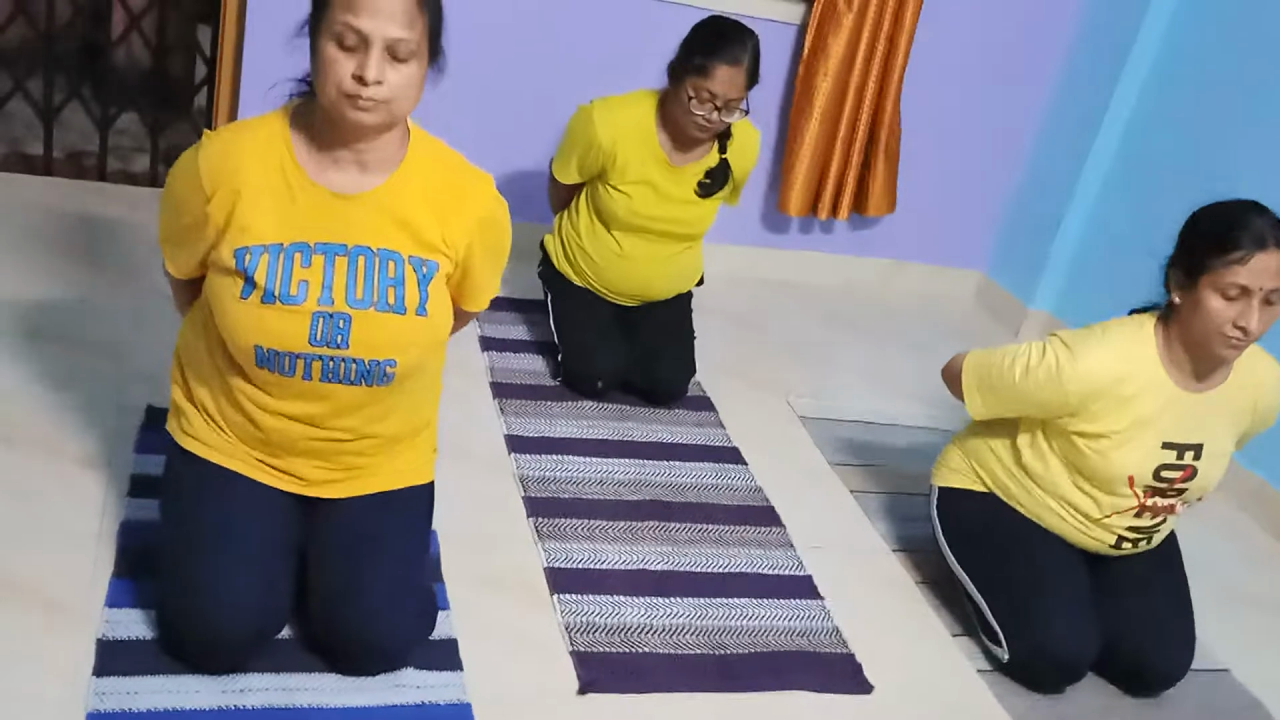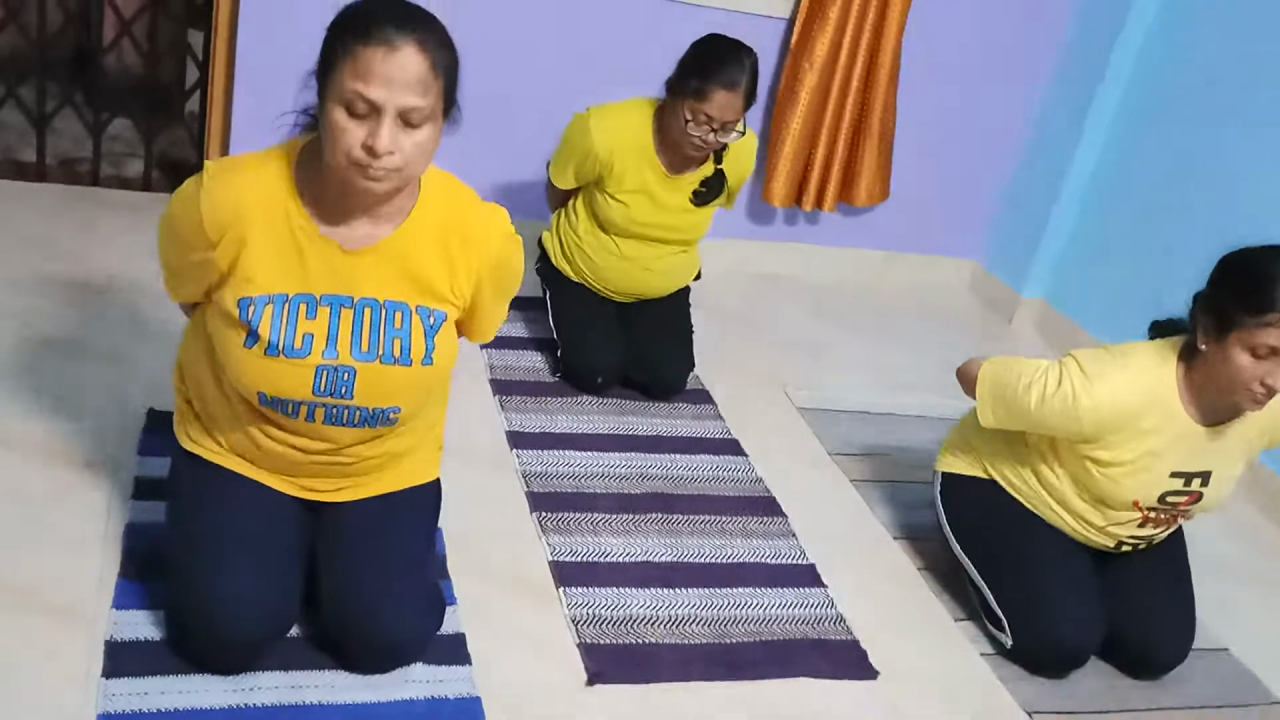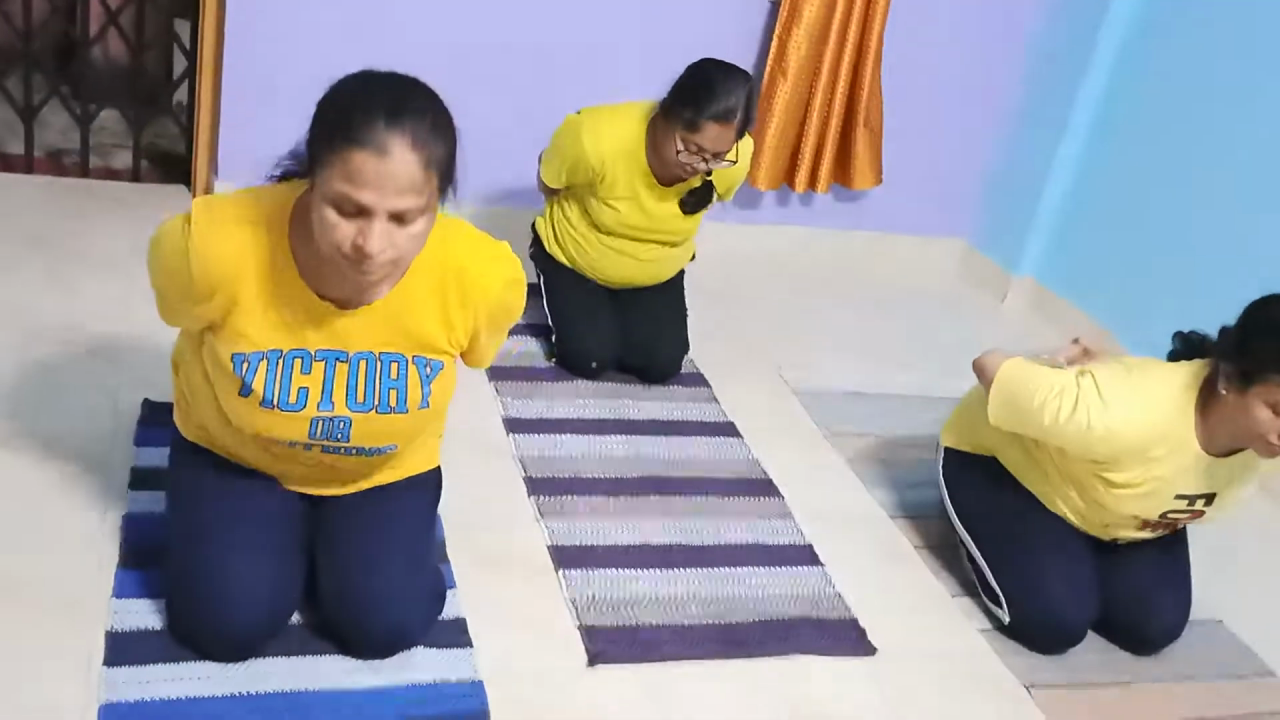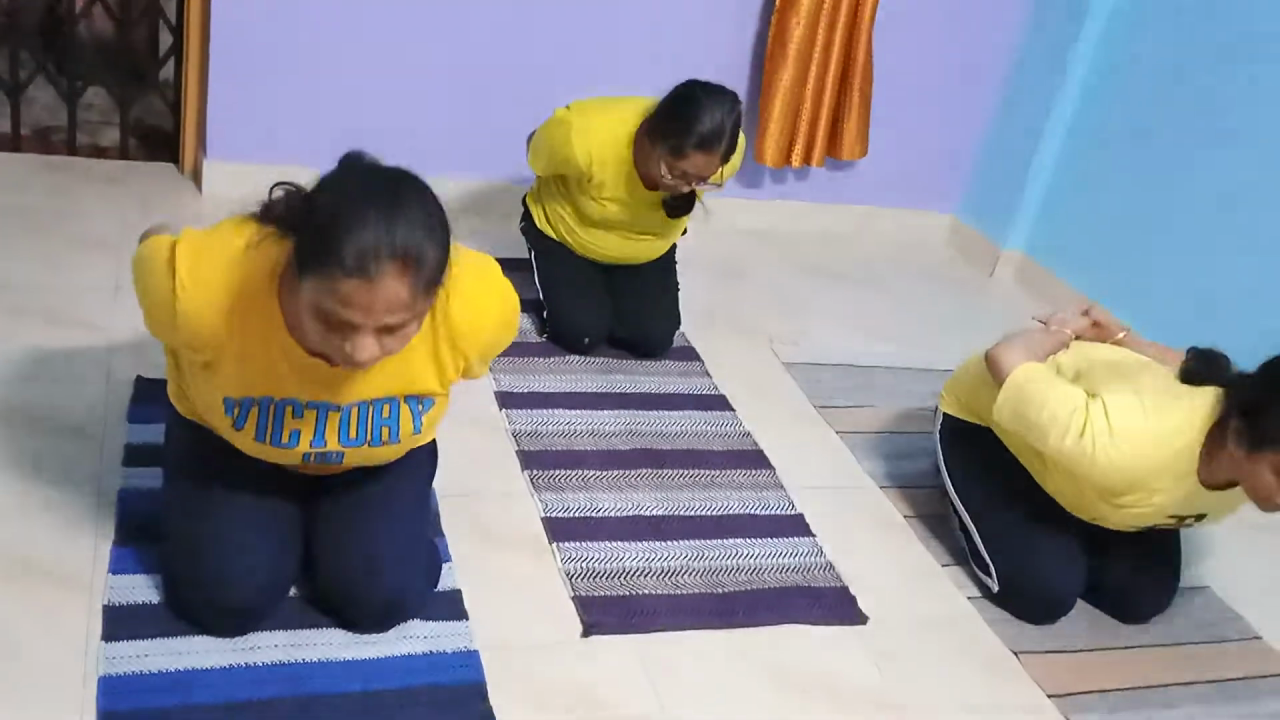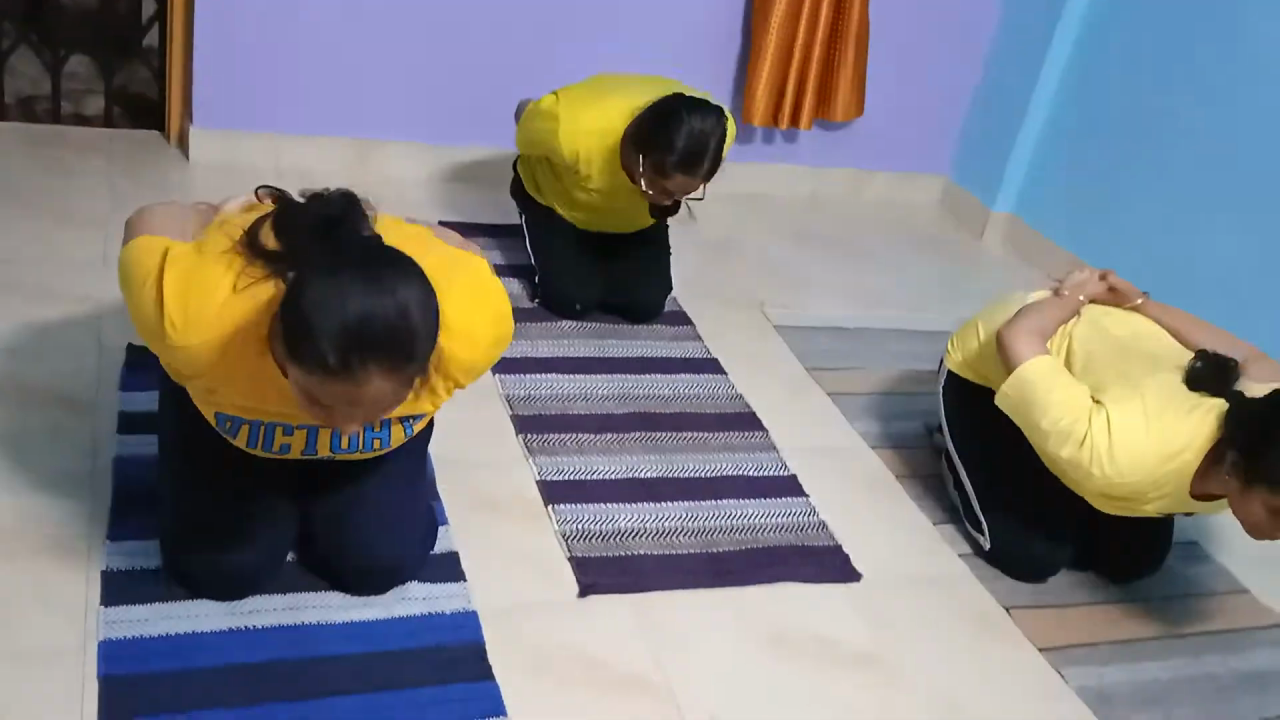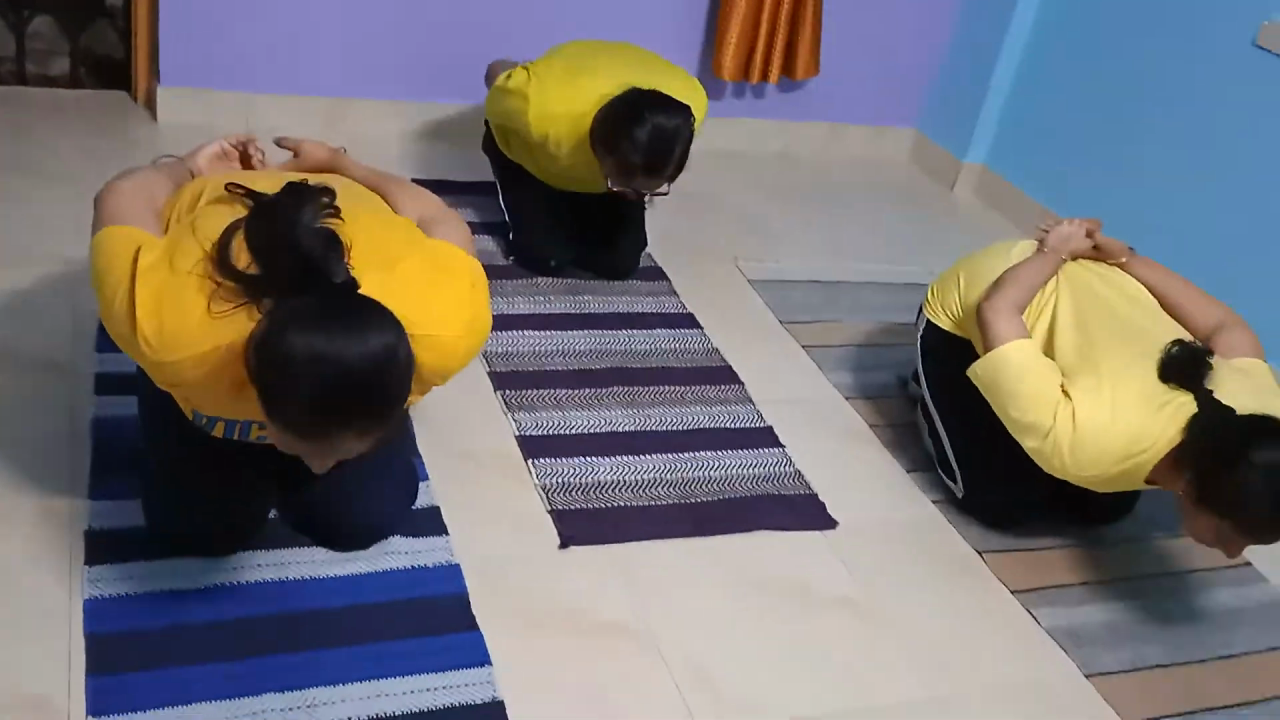
dt=0.4s
person 1, frame 1
left shoulder: (469, 198)
right shoulder: (221, 163)
right elbow: (185, 284)
left wrist: (369, 356)
left hip: (379, 460)
right hip: (233, 443)
left knee: (375, 640)
right knee: (214, 633)
left ankle: (323, 540)
right ankle: (275, 534)
person 1, frame 2
left shoulder: (482, 236)
right shoulder: (220, 200)
right elbow: (191, 300)
left wrist: (370, 370)
left hip: (385, 469)
right hip: (237, 453)
left knee: (383, 639)
right knee: (224, 636)
left ankle: (333, 540)
right ankle: (284, 535)
person 1, frame 3
left shoulder: (483, 275)
right shoulder: (211, 245)
right hip: (234, 455)
left knee: (386, 624)
right knee: (226, 623)
left ankle: (326, 535)
right ankle: (287, 531)
person 1, frame 4
left shoulder: (480, 307)
right shoulder: (202, 283)
right elbow: (154, 248)
left knee: (385, 597)
right knee: (226, 599)
right ankle: (278, 508)
person 1, frame 5
left shoulder: (470, 329)
right shoulder: (195, 320)
left elbow: (455, 251)
right elbow: (148, 225)
right wrist: (217, 222)
left knee: (382, 563)
right knee: (222, 569)
person 1, frame 6
left shoulder: (443, 330)
right shoulder: (174, 334)
left elbow: (442, 222)
right elbow: (122, 198)
left wrist: (337, 164)
right wrist: (186, 172)
left knee: (367, 519)
right knee: (200, 527)
person 2, frame 1
right shoulder: (1095, 362)
right elbow: (958, 373)
right wrist: (1035, 436)
right hip: (1002, 497)
left knee: (1158, 667)
right knee: (1056, 657)
left ankle: (1066, 580)
right ankle: (996, 568)
person 2, frame 2
right shoulder: (1113, 390)
right elbow: (972, 374)
right hip: (1005, 482)
left knee: (1159, 651)
right knee: (1059, 644)
left ankle: (1074, 569)
right ankle: (996, 554)
person 2, frame 3
right shoulder: (1129, 416)
right elbow: (990, 366)
right wrist: (1057, 368)
right hip: (1003, 458)
left knee: (1155, 627)
right knee: (1056, 624)
person 2, frame 4
right shoulder: (1130, 445)
right elbow: (1003, 359)
left wrist: (1120, 338)
right wrist: (1064, 333)
left knee: (1142, 599)
right knee: (1045, 596)
right ankle: (975, 495)
person 2, frame 5
right shoulder: (1125, 459)
left elbow: (1252, 362)
right elbow: (1016, 340)
left wrist: (1136, 302)
right wrist: (1075, 296)
left knee: (1134, 561)
right knee: (1034, 557)
right ankle: (964, 453)
person 2, frame 6
right shoulder: (1087, 446)
left elbow: (1228, 328)
right elbow: (996, 312)
left wrist: (1121, 257)
right wrist: (1056, 251)
left knee: (1103, 507)
right knee: (1002, 505)
right ankle: (939, 400)
person 3, frame 1
left shoulder: (744, 146)
right shoulder: (606, 123)
right elbow: (562, 189)
left wrist: (652, 241)
left hip: (666, 292)
right hip: (583, 276)
left knee: (667, 387)
right knee: (594, 378)
left ankle: (624, 331)
right ankle: (579, 321)
person 3, frame 2
left shoulder: (741, 153)
right shoulder: (604, 131)
right elbow: (558, 190)
left wrist: (651, 243)
right wrist: (583, 233)
left hip: (663, 287)
right hip: (580, 273)
left knee: (667, 382)
right knee: (594, 374)
left ankle: (620, 323)
right ankle: (575, 313)
person 3, frame 3
left shoulder: (737, 158)
right shoulder: (596, 138)
right elbow: (549, 182)
right wrist: (578, 221)
right hip: (573, 259)
left knee: (662, 365)
right knee: (589, 358)
left ankle: (615, 310)
right ankle: (573, 304)
person 3, frame 4
left shoulder: (725, 156)
right shoulder: (584, 135)
right elbow: (537, 151)
right hip: (565, 234)
left knee: (653, 340)
right knee: (582, 334)
person 3, frame 5
left shoulder: (711, 136)
right shoulder: (572, 127)
right elbow: (525, 115)
right hip: (557, 200)
left knee: (646, 305)
right knee: (572, 300)
person 3, frame 6
left shoulder: (689, 105)
right shoulder: (541, 106)
right elbow: (496, 73)
right hip: (529, 154)
left knee: (620, 263)
right knee: (546, 257)
